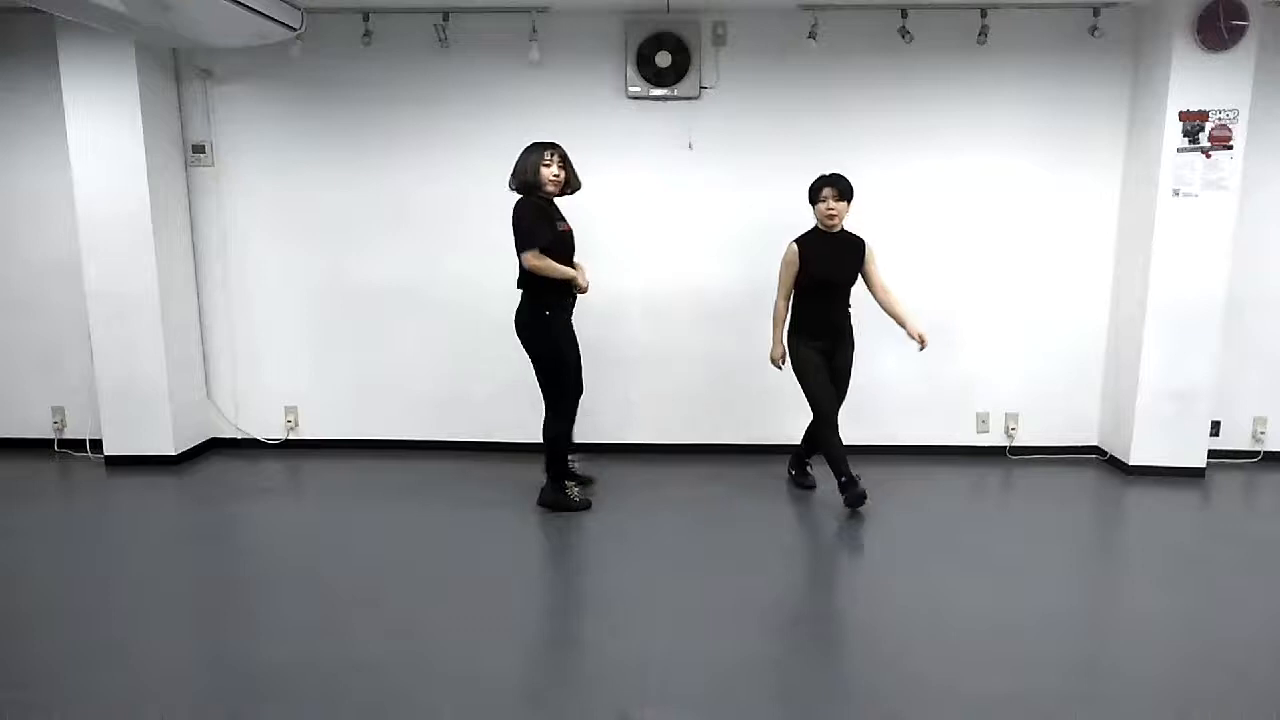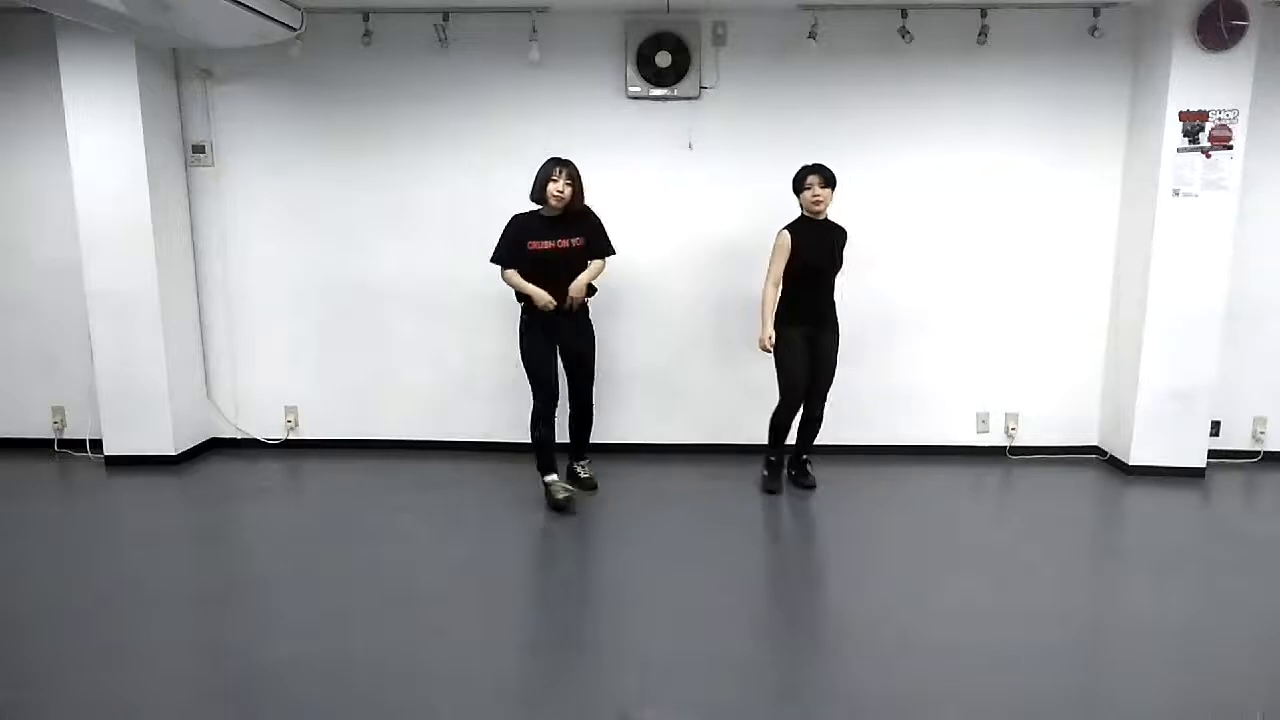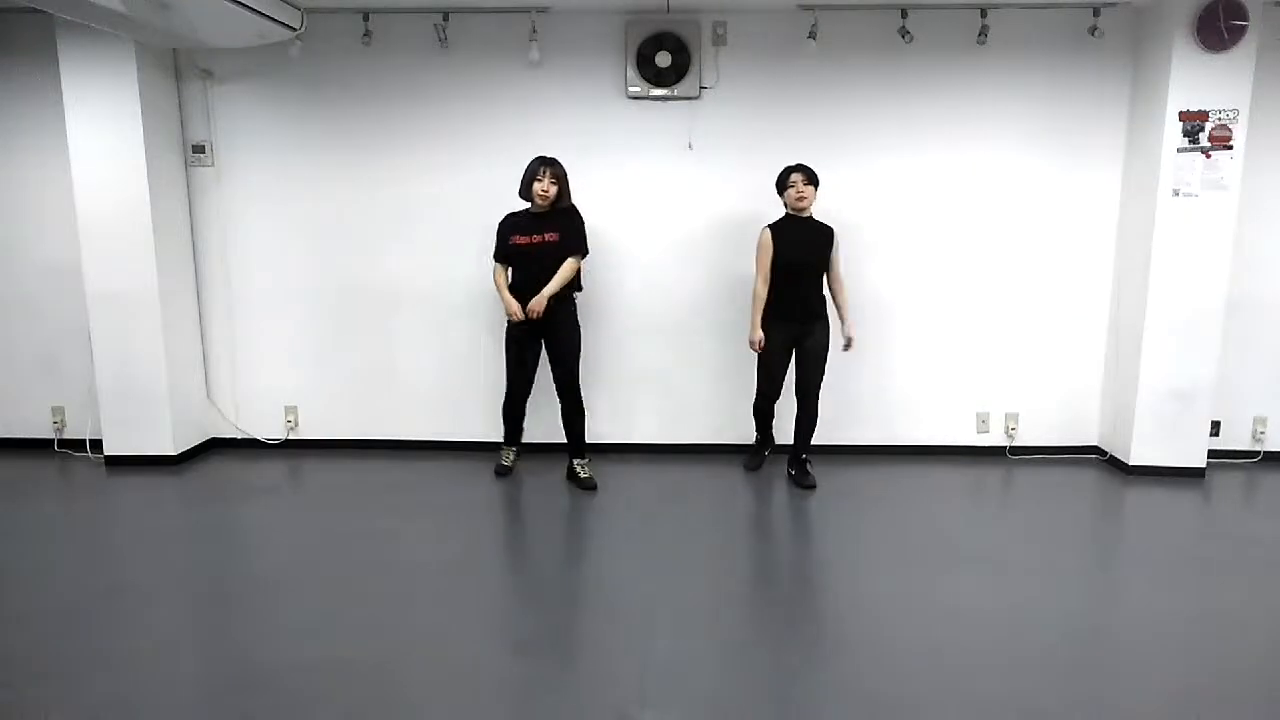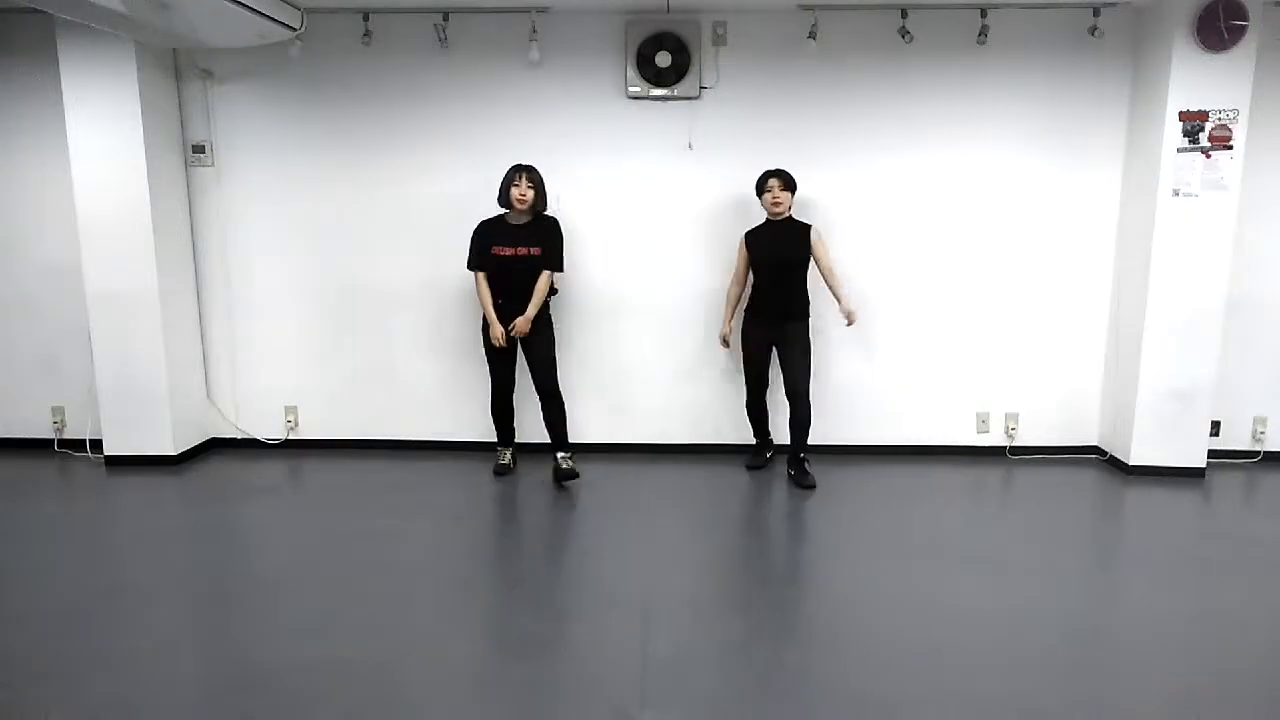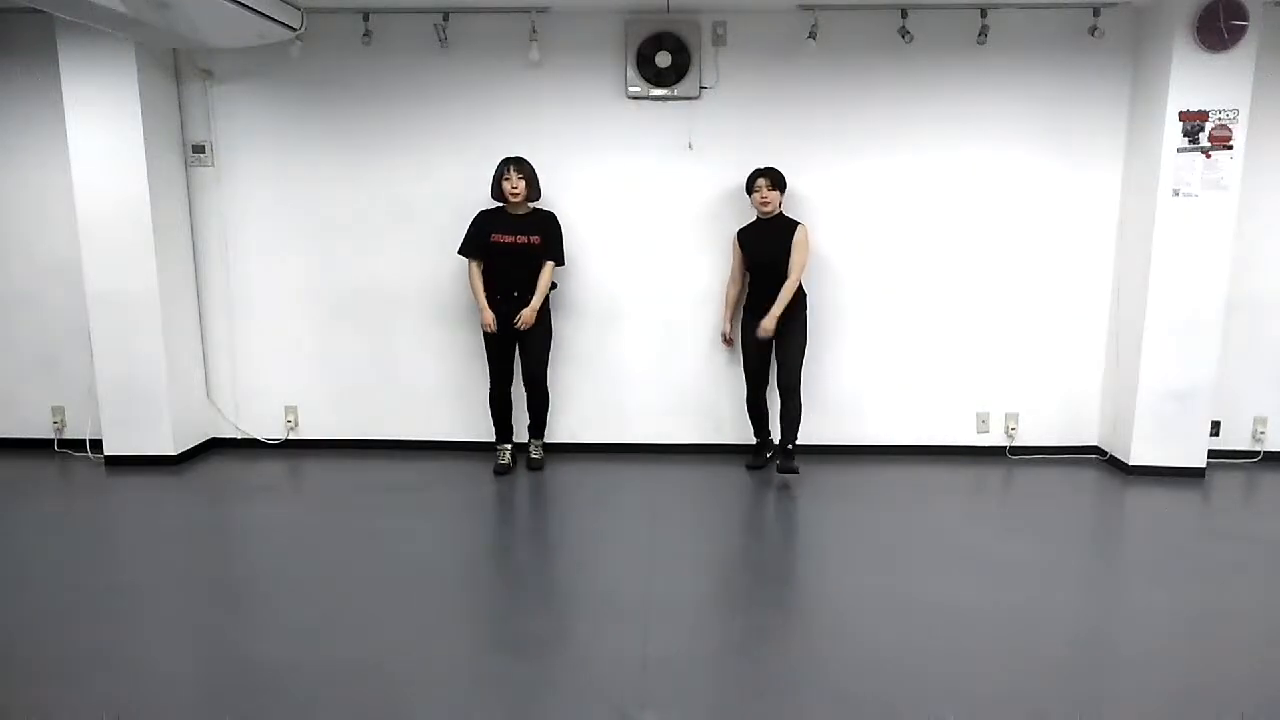
dt=0.3s
person 1, frame 1
left shoulder: (548, 207)
right shoulder: (528, 208)
right elbow: (531, 260)
left wrist: (576, 268)
right wrist: (573, 276)
left hip: (554, 314)
right hip: (541, 316)
left knee: (571, 390)
right knee: (559, 398)
left ankle: (563, 462)
right ankle: (556, 487)
person 1, frame 2
left shoulder: (584, 219)
right shoulder: (521, 225)
left elbow: (600, 258)
right elbow: (506, 270)
left wrist: (582, 282)
right wrist: (529, 290)
left hip: (575, 319)
right hip: (535, 322)
left knee: (582, 396)
right knee: (546, 399)
left ankle: (578, 462)
right ankle: (550, 479)
person 1, frame 3
left shoulder: (568, 216)
right shoulder: (511, 223)
left elbow: (573, 261)
right elbow: (500, 267)
left wrist: (544, 295)
right wrist: (507, 299)
left hip: (560, 313)
right hip: (521, 316)
left knee: (569, 388)
right knee: (517, 388)
left ankle: (577, 461)
right ankle: (510, 448)
person 1, frame 4
left shoulder: (548, 228)
right shoulder: (487, 230)
left elbow: (546, 275)
right elbow: (481, 278)
left wrist: (528, 317)
right wrist: (492, 321)
left hip: (536, 316)
right hip: (498, 318)
left knee: (547, 384)
right knee: (501, 387)
left ankle: (562, 456)
right ankle: (506, 449)
person 1, frame 5
left shoulder: (546, 221)
right shoulder: (486, 220)
left elbow: (549, 266)
right elbow: (474, 266)
left wrist: (533, 307)
right wrist: (483, 308)
left hip: (533, 310)
right hip: (497, 310)
left knee: (536, 379)
right knee: (500, 381)
left ankle: (536, 442)
right ankle: (504, 446)
person 2, frame 1
left shoulder: (858, 247)
right shoulder: (799, 247)
left elbow: (880, 292)
right elbow: (783, 298)
left wrist: (908, 326)
right wrist: (777, 341)
left hip: (841, 340)
right hip: (805, 342)
left knee: (829, 412)
right knee: (826, 411)
left ankle: (799, 462)
right ankle: (847, 482)
person 2, frame 2
left shoulder: (839, 234)
right shoulder: (789, 235)
right elbow: (773, 283)
right wrist: (766, 327)
left hip: (827, 327)
right hip: (792, 327)
left knee: (816, 399)
right knee: (792, 399)
left ankle: (800, 462)
right ankle: (773, 464)
person 2, frame 3
left shoulder: (827, 233)
right shoulder: (772, 233)
left elbow: (835, 281)
right elbow: (762, 283)
left wrist: (846, 322)
right wrist: (756, 326)
left hip: (815, 325)
right hip: (779, 324)
left knee: (809, 396)
right knee: (767, 392)
left ankle: (798, 462)
right ankle: (763, 442)
person 2, frame 4
left shoulder: (807, 233)
right shoulder: (750, 238)
left elbow: (828, 271)
right elbow: (738, 282)
left wrist: (844, 303)
right wrist: (727, 321)
left hip: (795, 322)
right hip: (757, 322)
left knee: (798, 393)
right knee: (755, 391)
left ankle: (798, 462)
right ankle: (763, 445)
person 2, frame 5
left shoulder: (796, 230)
right shoulder: (743, 235)
left elbow: (794, 278)
right elbow: (736, 281)
left wrist: (773, 317)
right wrist: (727, 321)
left hip: (789, 318)
right hip: (753, 318)
left knee: (789, 384)
right knee: (755, 386)
left ankle: (787, 451)
right ankle: (763, 443)
